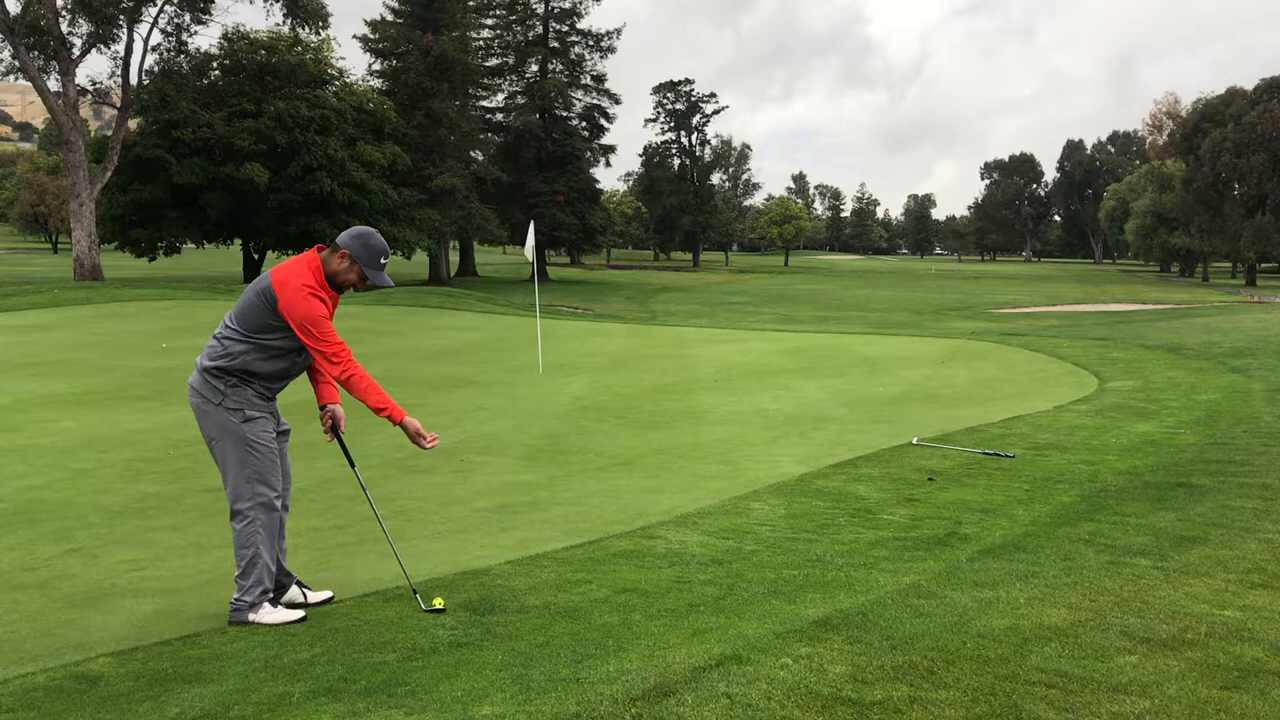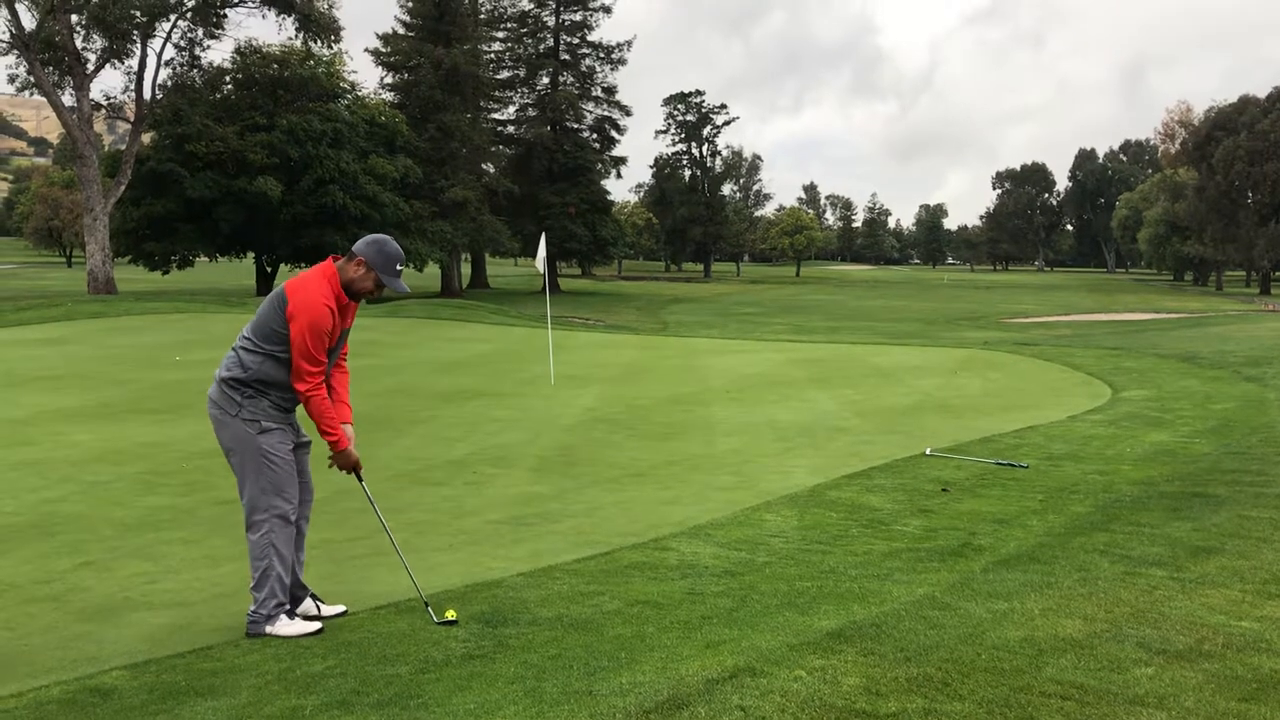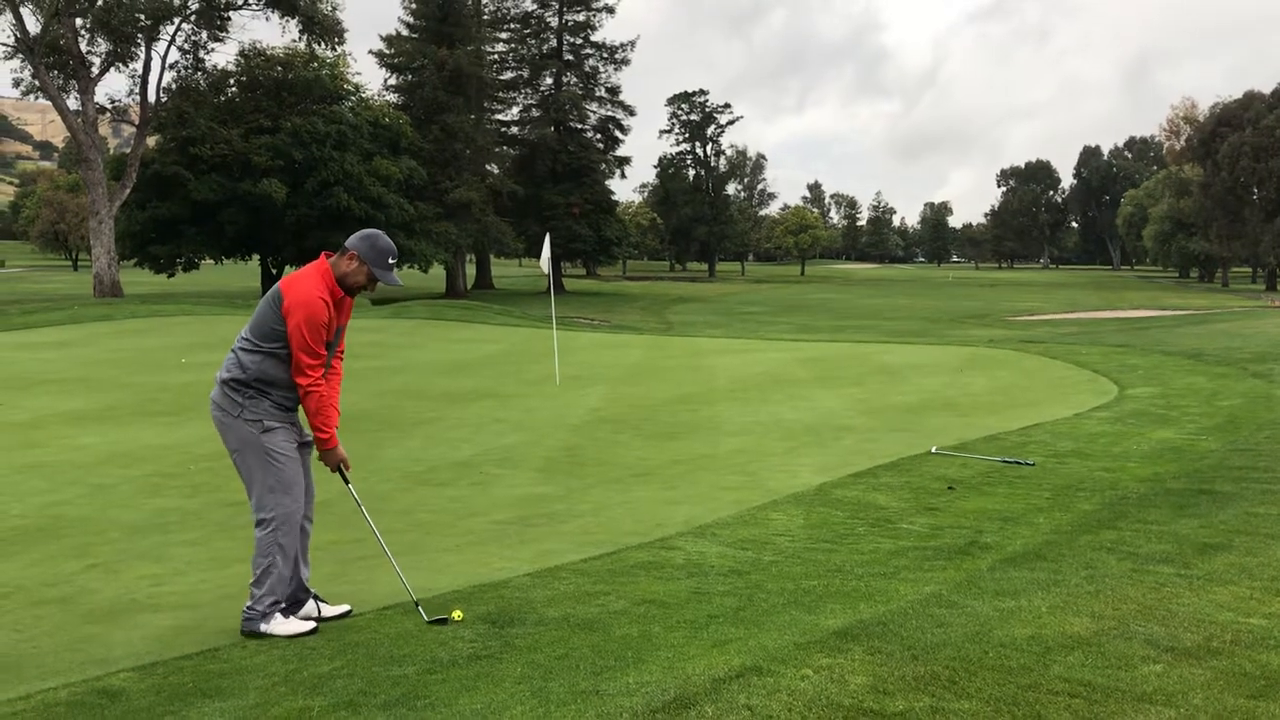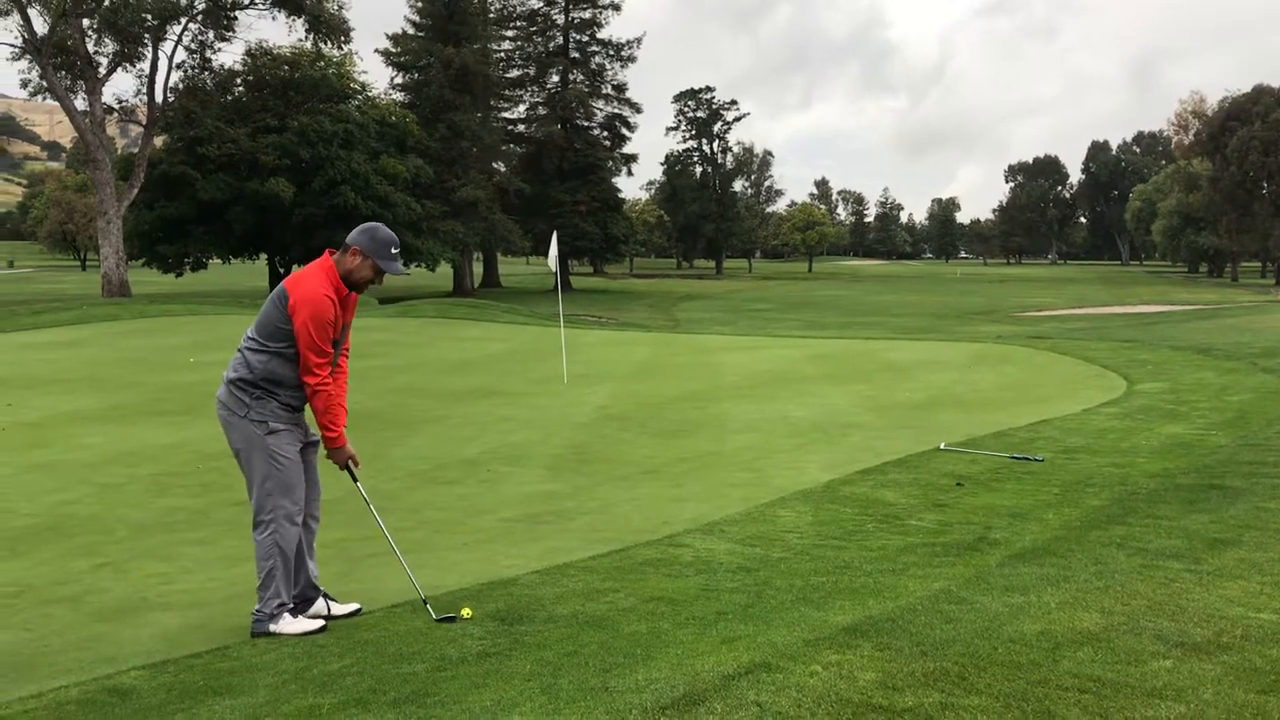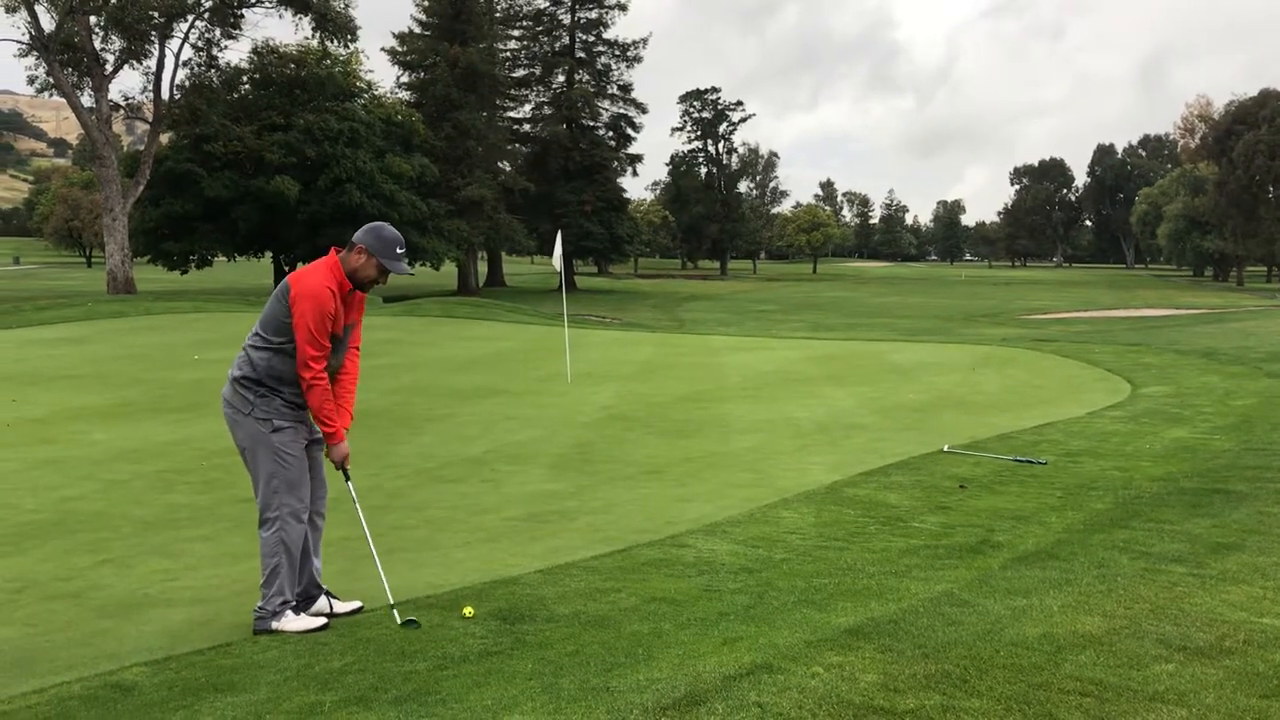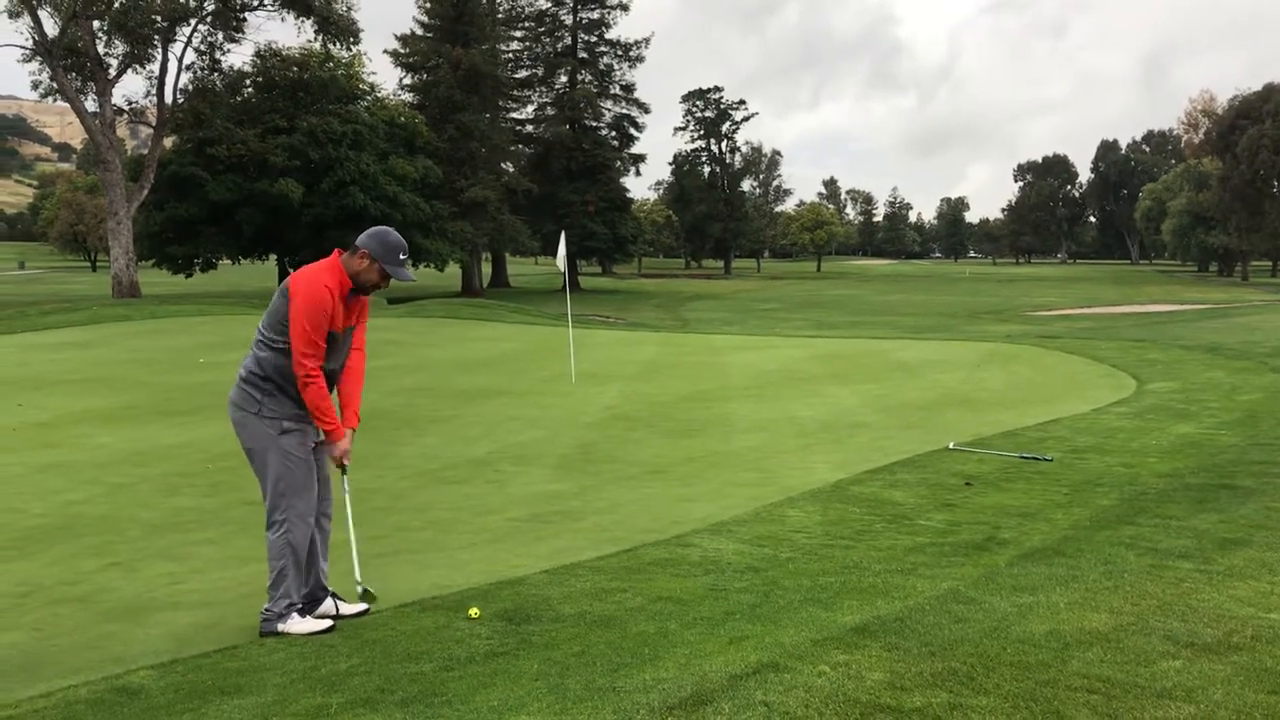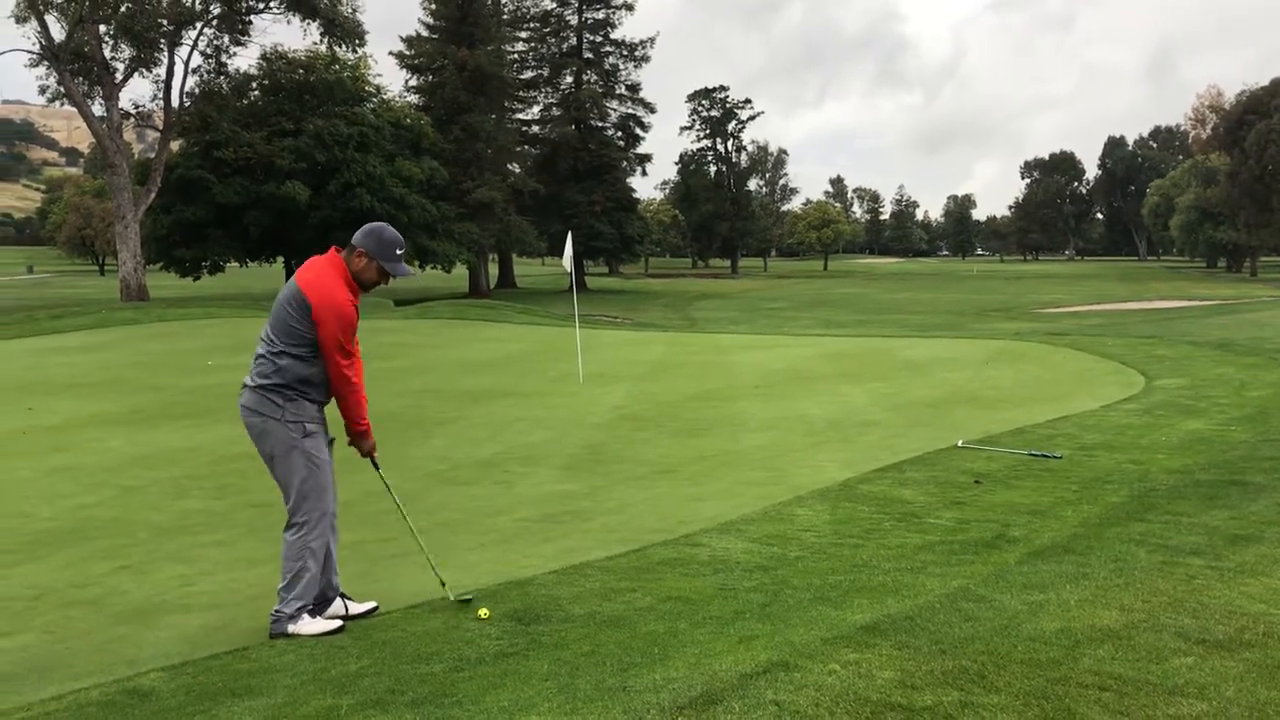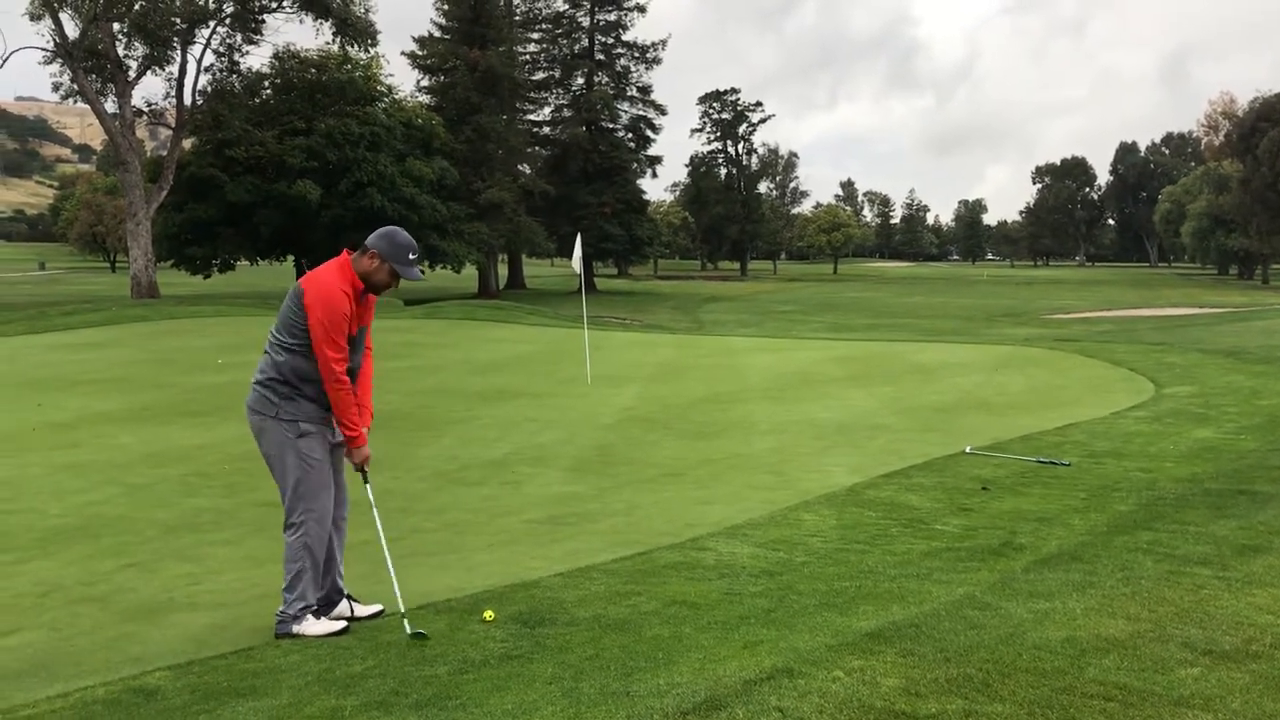
dt=0.7s
person 1, frame 1
left shoulder: (323, 281)
right shoulder: (300, 289)
left elbow: (320, 352)
right elbow: (341, 364)
left wrist: (328, 401)
right wrist: (402, 419)
left hip: (252, 394)
right hip: (227, 393)
left knee: (275, 491)
right knee: (257, 495)
left ankle: (276, 584)
right ankle: (251, 601)
person 1, frame 2
left shoulder: (345, 294)
right shoulder: (314, 300)
left elbow: (336, 361)
right elbow: (309, 384)
left wrist: (344, 423)
right wrist: (338, 443)
left hip: (274, 405)
right hip: (246, 405)
left knee: (297, 501)
right knee: (273, 507)
left ankle: (291, 595)
right ankle: (267, 613)
person 1, frame 3
left shoulder: (341, 292)
right shoulder: (309, 296)
left elbow: (332, 361)
right elbow: (309, 378)
left wrist: (331, 425)
right wrist: (327, 442)
left hip: (277, 406)
right hip: (248, 405)
left knee: (299, 505)
right knee: (281, 505)
left ankle: (296, 599)
right ankle: (262, 612)
person 1, frame 4
left shoulder: (345, 289)
right shoulder: (314, 295)
left elbow: (338, 360)
right elbow: (316, 377)
left wrist: (338, 426)
right wrist: (336, 440)
left hip: (284, 406)
right hip: (255, 406)
left knee: (305, 505)
right knee: (281, 508)
left ankle: (305, 597)
right ankle: (272, 613)
person 1, frame 5
left shoulder: (355, 294)
right shoulder: (316, 287)
left elbow: (347, 360)
right elbow: (311, 369)
left wrist: (343, 426)
right wrist: (333, 432)
left hip: (294, 405)
right hip: (261, 404)
left knee: (312, 502)
right knee: (285, 506)
left ankle: (308, 595)
right ankle: (274, 610)
person 1, frame 6
left shoulder: (359, 299)
right shoulder: (316, 286)
left elbow: (352, 361)
right elbow: (307, 367)
left wrist: (348, 427)
right wrist: (332, 431)
left hip: (300, 407)
right hip: (267, 406)
left knee: (318, 505)
right knee: (294, 508)
left ankle: (314, 597)
right ankle: (280, 612)
person 1, frame 7
left shoulder: (327, 270)
right shoulder: (333, 294)
left elbow: (347, 358)
right elbow: (342, 371)
left wrist: (357, 420)
right wrist: (363, 429)
left hip: (297, 407)
right hip: (282, 409)
left knee: (322, 506)
right knee: (310, 510)
left ankle: (324, 597)
right ankle: (290, 613)
person 1, frame 8
left shoulder: (365, 295)
right shoulder: (329, 288)
left elbow: (361, 362)
right elbow: (333, 370)
left wrist: (362, 427)
right wrist: (354, 438)
left hip: (316, 409)
right hip: (285, 410)
left knee: (332, 507)
right knee: (310, 510)
left ankle: (329, 599)
right ankle: (295, 614)
